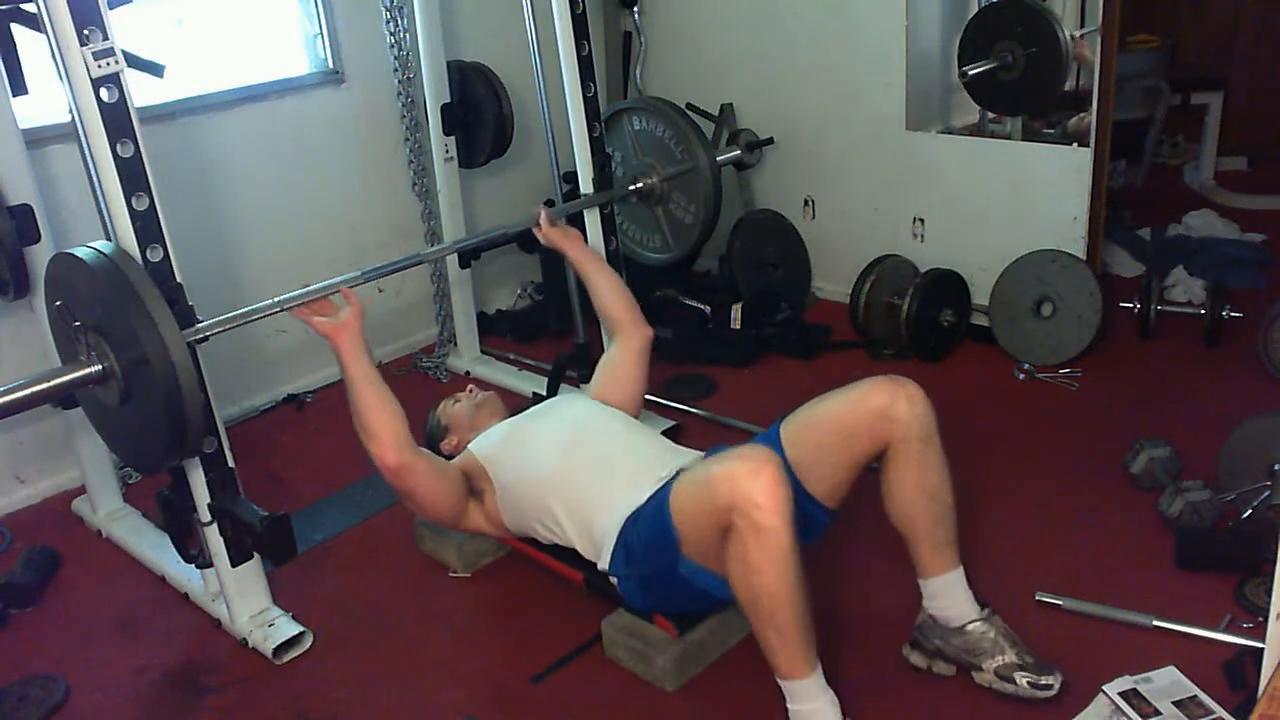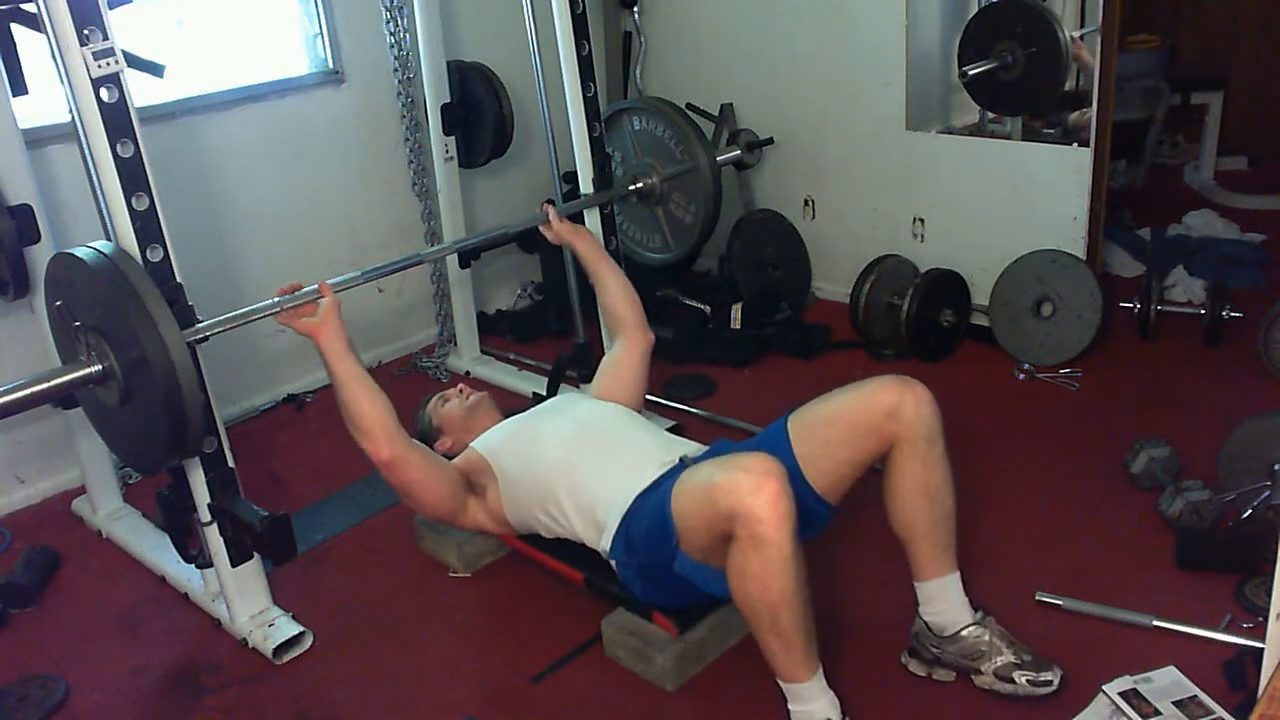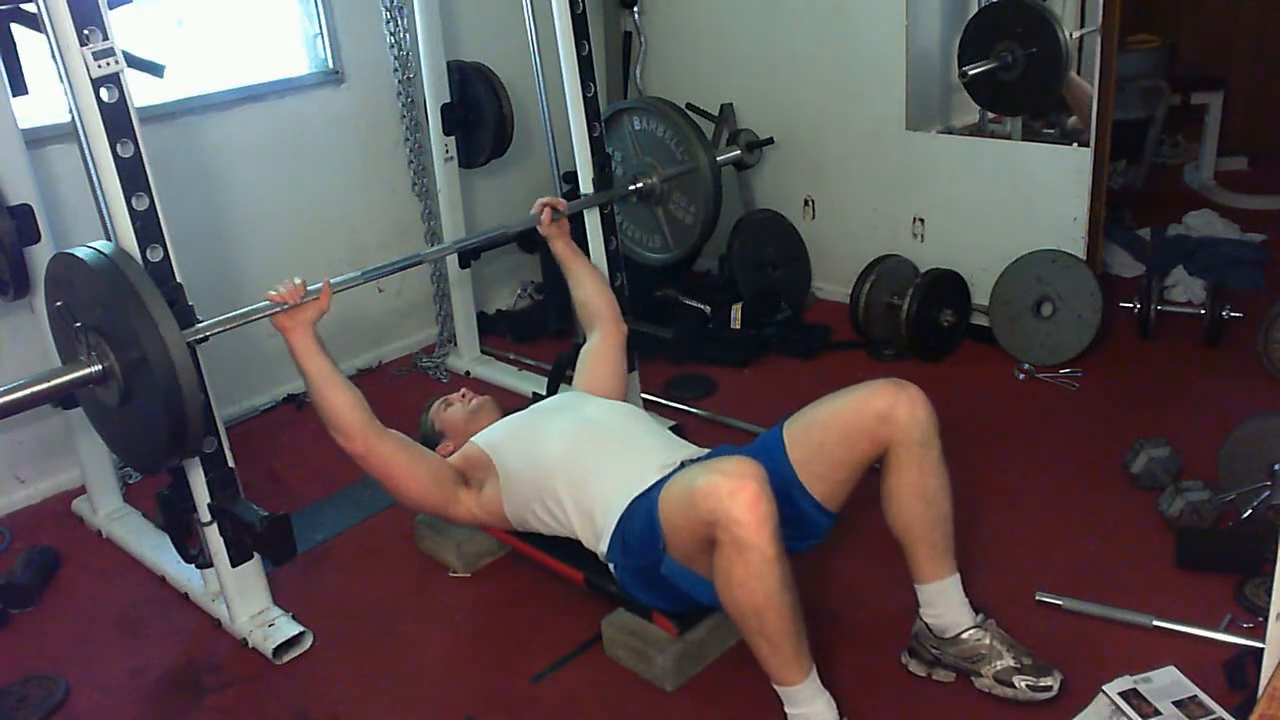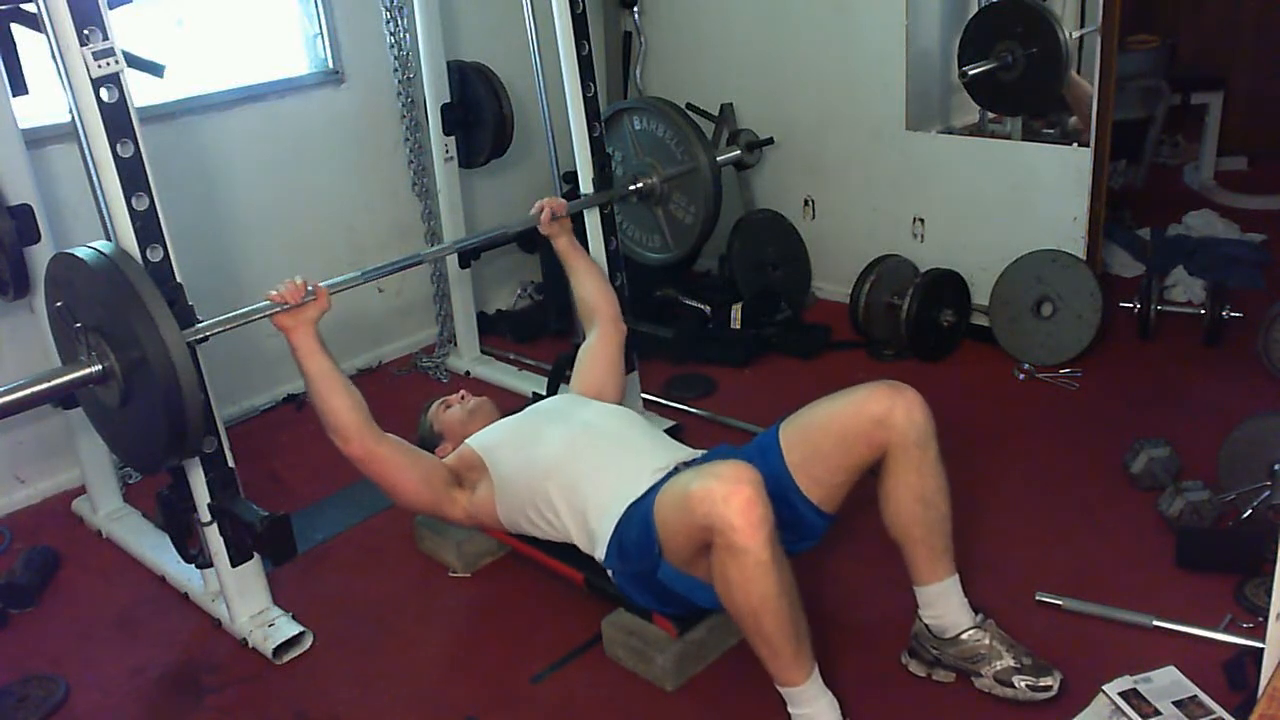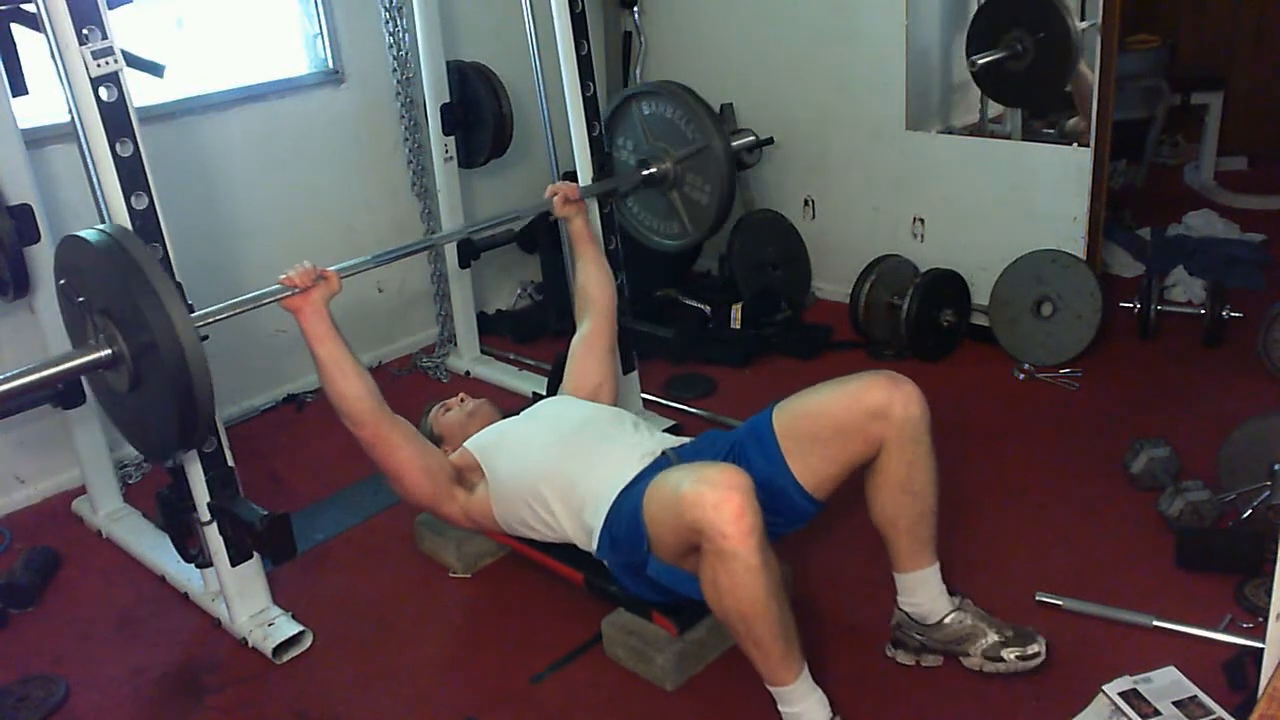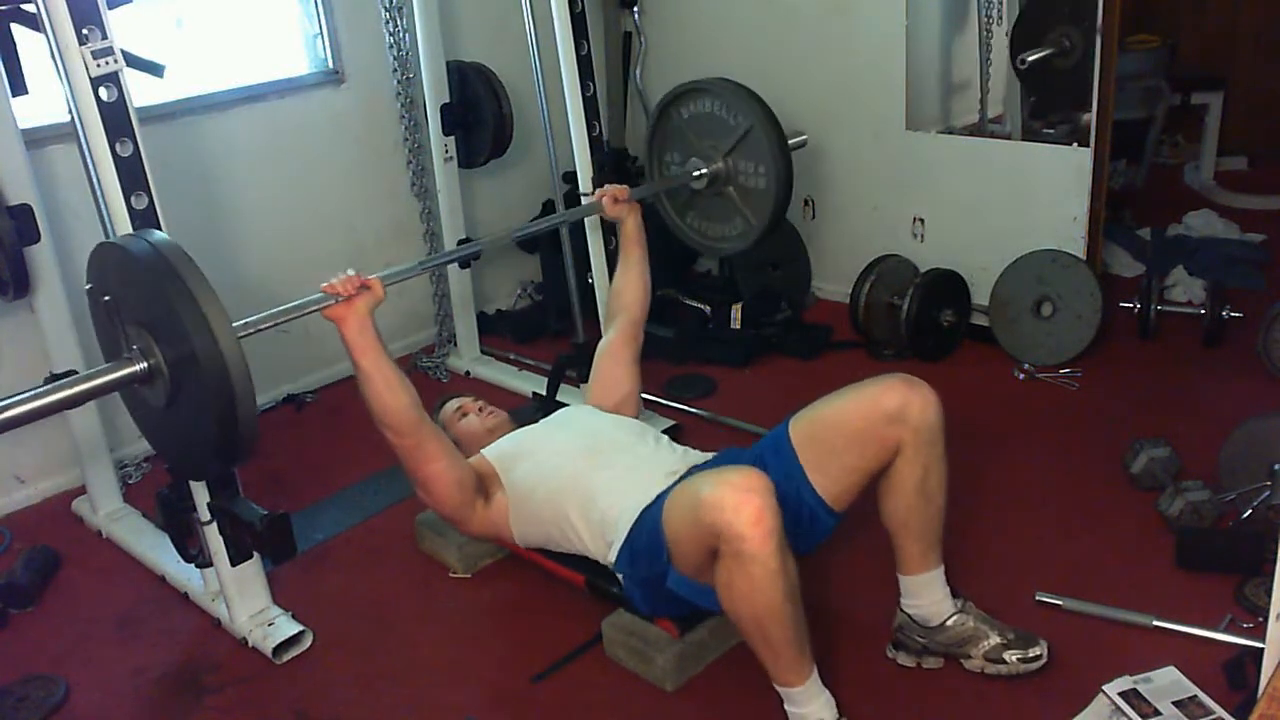
dt=0.5s
person 1, frame 1
left shoulder: (581, 409)
right shoulder: (471, 482)
left elbow: (632, 332)
right elbow: (395, 457)
left wrist: (574, 248)
right wrist: (350, 343)
left hip: (707, 483)
right hip: (650, 542)
left knee: (896, 402)
right knee: (756, 476)
left ankle: (948, 620)
person 1, frame 2
left shoulder: (573, 407)
right shoulder: (470, 483)
left elbow: (635, 336)
right elbow: (387, 447)
left wrist: (582, 243)
right wrist: (330, 337)
left hip: (716, 474)
right hip: (649, 528)
left knee: (904, 403)
right knee: (759, 490)
left ankle: (945, 627)
person 1, frame 3
left shoulder: (573, 405)
right shoulder: (470, 477)
left elbow: (608, 327)
right elbow: (362, 436)
left wrist: (561, 243)
right wrist: (302, 334)
left hip: (719, 477)
right hip: (650, 529)
left knee: (899, 407)
right knee: (738, 490)
left ankle: (946, 628)
person 1, frame 4
left shoulder: (569, 406)
right shoulder: (464, 478)
left elbow: (607, 328)
right elbow: (360, 440)
left wrist: (565, 240)
right wrist: (304, 334)
left hip: (711, 476)
right hip: (643, 532)
left knee: (896, 409)
right knee: (734, 495)
left ankle: (947, 630)
person 1, frame 5
left shoulder: (568, 406)
right shoulder: (463, 479)
left elbow: (597, 319)
right elbow: (372, 422)
left wrist: (578, 223)
right wrist: (314, 316)
left hip: (705, 456)
right hip: (636, 518)
left knee: (893, 401)
right knee: (725, 501)
left ankle: (926, 614)
person 1, frame 6
left shoulder: (586, 414)
right shoulder: (478, 490)
left elbow: (623, 330)
right elbow: (406, 432)
left wrist: (630, 227)
right wrist: (357, 326)
left hip: (719, 476)
right hip: (652, 536)
left knee: (907, 404)
right knee: (744, 502)
left ankle: (928, 619)
